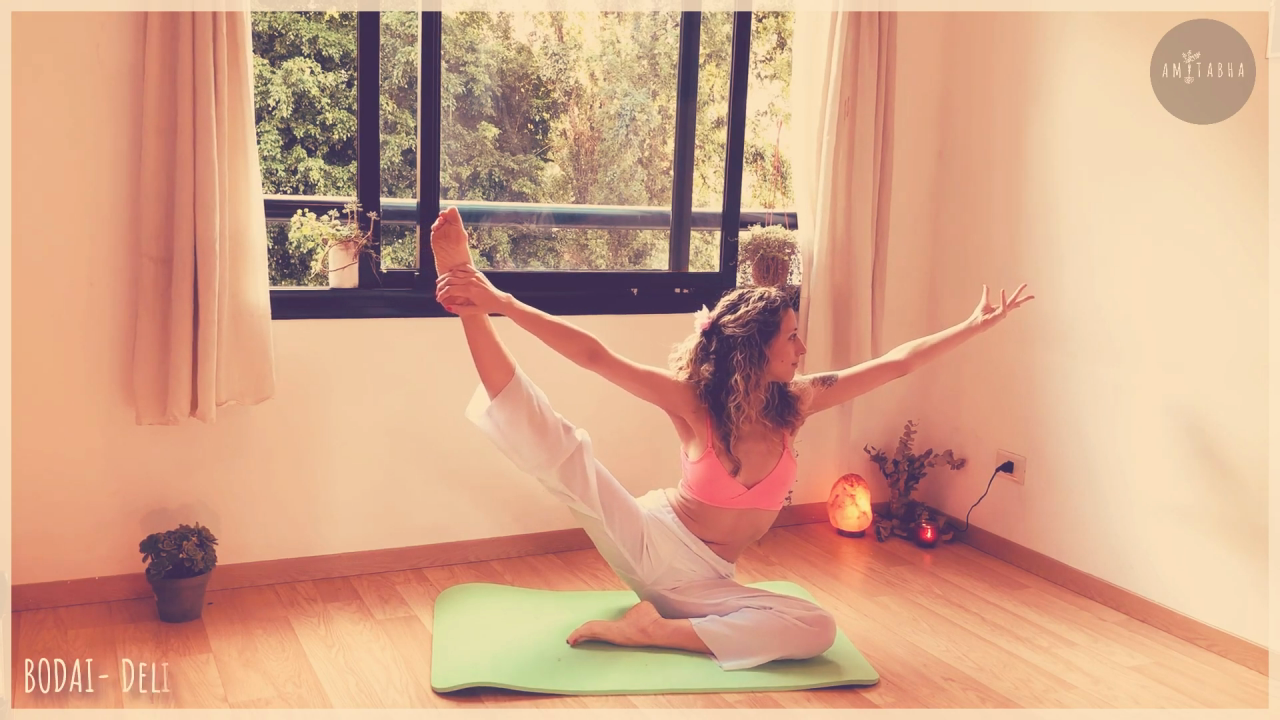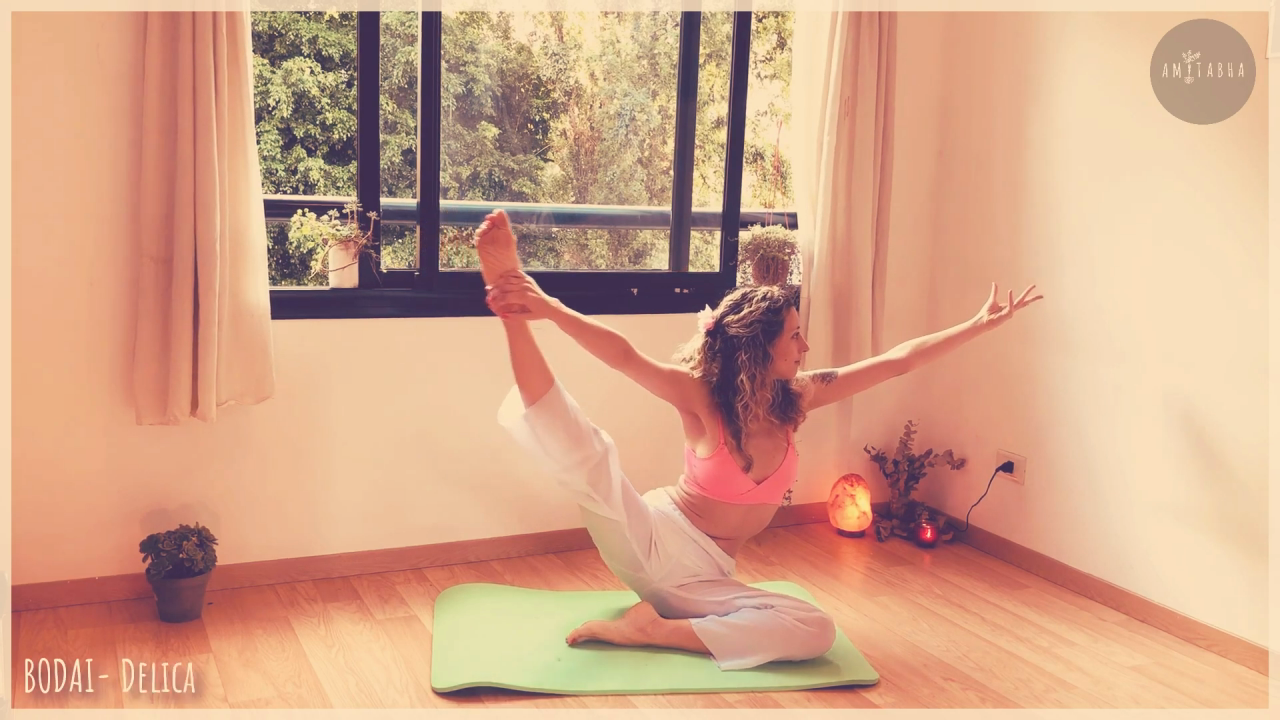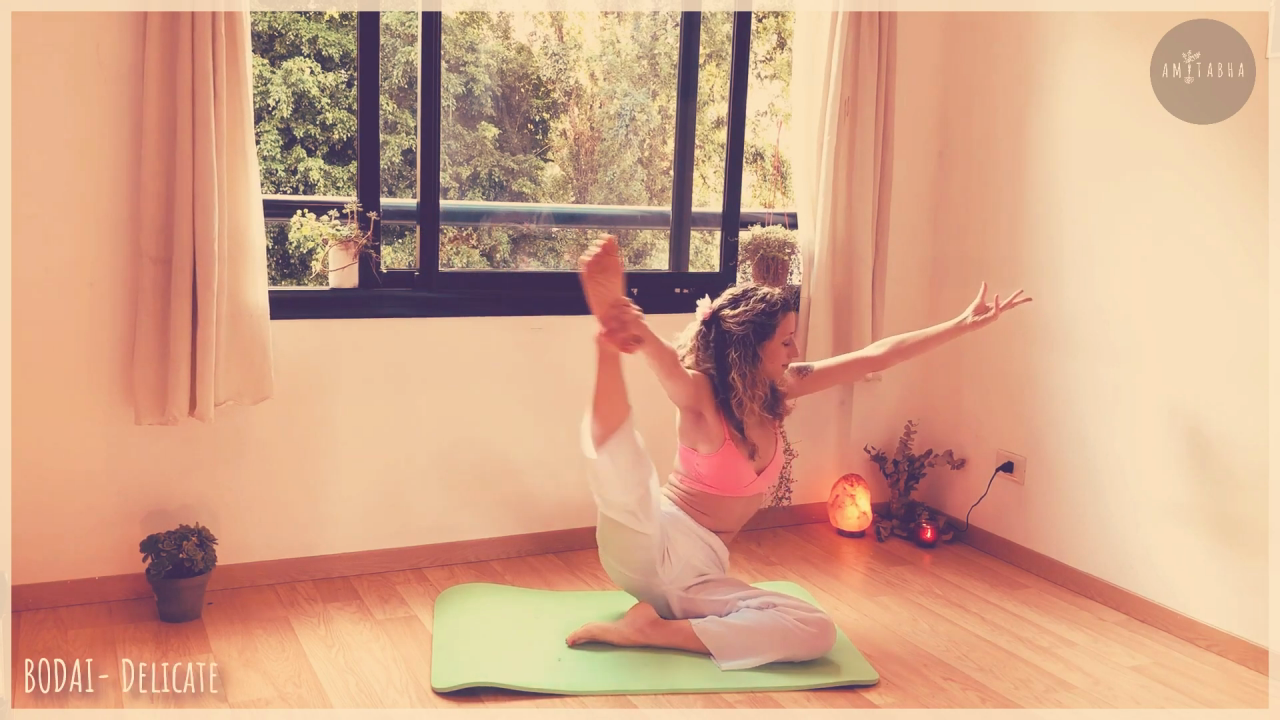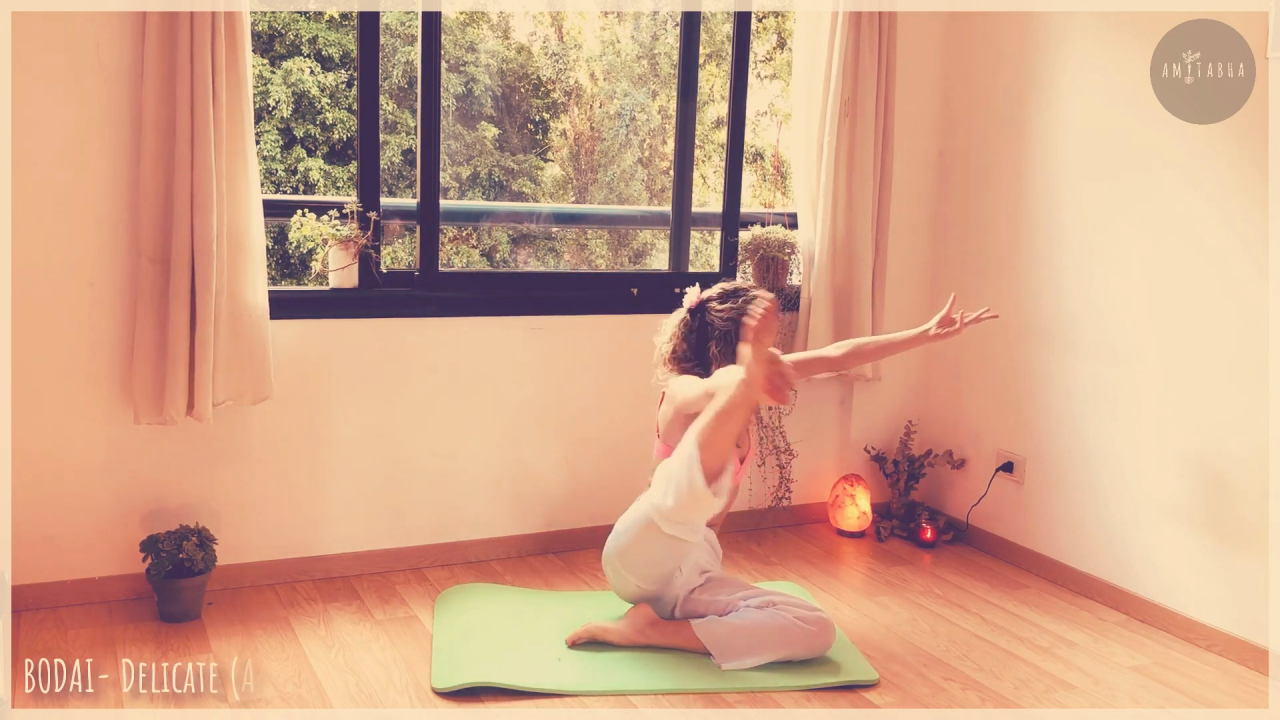
dt=0.3s
person 1, frame 1
left shoulder: (795, 401)
right shoulder: (692, 400)
left elbow: (895, 363)
right elbow: (596, 356)
left wrist: (973, 326)
right wrist: (498, 303)
left hip: (703, 581)
right hip: (649, 543)
left knee: (817, 630)
right knee: (561, 451)
left ankle: (655, 630)
person 1, frame 2
left shoulder: (796, 396)
right shoulder: (702, 397)
left elbow: (897, 361)
right elbow: (626, 357)
left wrist: (979, 325)
right wrist: (547, 308)
left hip: (703, 578)
right hip: (651, 540)
left knee: (816, 630)
right knee: (587, 456)
left ankle: (651, 628)
person 1, frame 3
left shoulder: (778, 386)
right shoulder: (699, 392)
left elbow: (874, 356)
right elbow: (670, 369)
left wrist: (965, 323)
right wrist: (640, 336)
left hip: (698, 574)
right hip: (644, 549)
left knee: (818, 633)
right knee: (626, 470)
left ankle: (649, 629)
person 1, frame 4
left shoulder: (746, 380)
right shoulder: (690, 391)
left elbow: (835, 357)
right elbow: (716, 384)
left wrist: (927, 334)
right wrist: (749, 370)
left hip: (695, 574)
right hip: (642, 557)
left knee: (816, 630)
left ankle: (650, 630)
